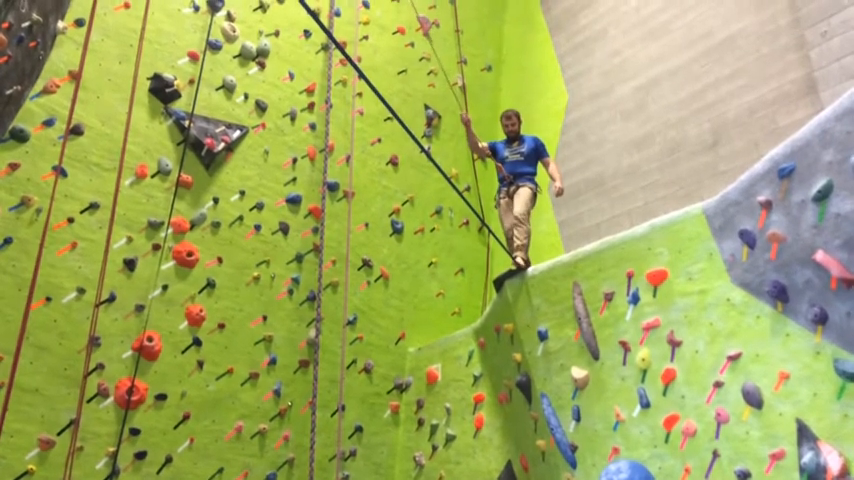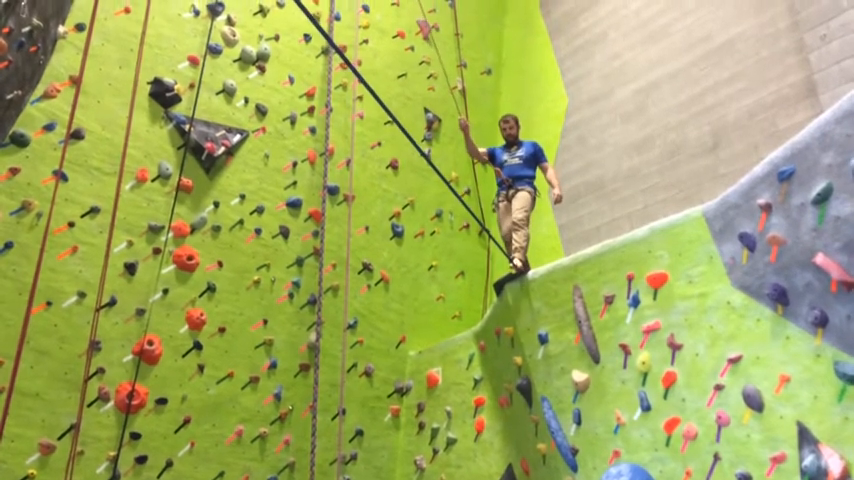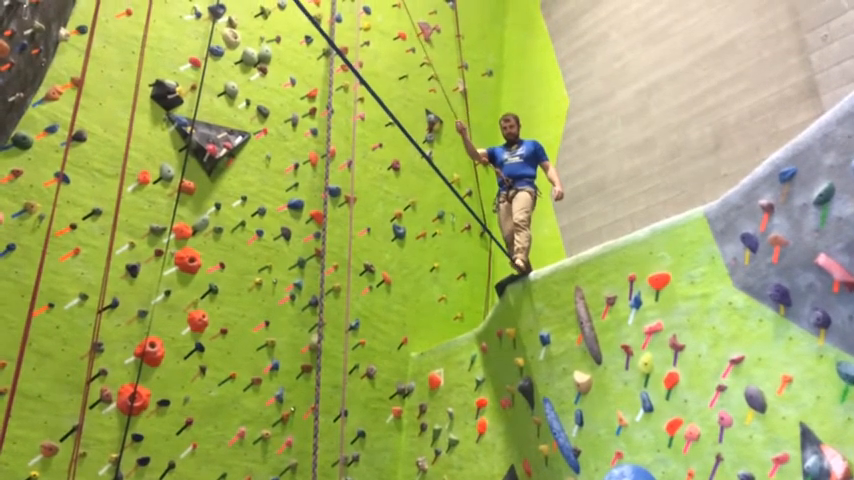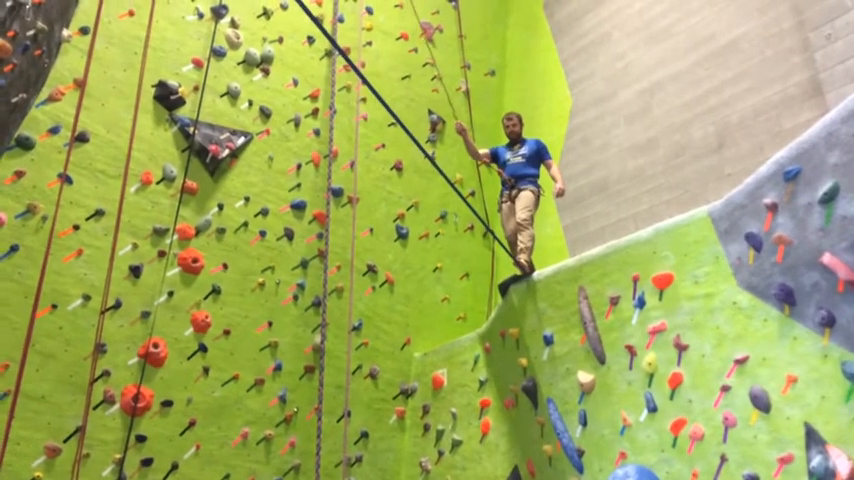
dt=0.4s
person 1, frame 1
left shoulder: (533, 141)
right shoulder: (497, 146)
left elbow: (549, 164)
right elbow: (477, 148)
left wrist: (557, 180)
right wrist: (468, 128)
left hip: (525, 185)
right hip: (504, 190)
left knee: (520, 214)
right knee: (509, 230)
left ankle: (520, 256)
right ankle: (524, 267)
person 1, frame 2
left shoulder: (532, 147)
right shoulder: (496, 152)
left elbow: (547, 169)
right elbow: (475, 153)
left wrist: (556, 187)
right wrist: (467, 134)
left hip: (524, 189)
right hip: (503, 194)
left knee: (519, 220)
right knee: (507, 234)
left ankle: (518, 259)
right ankle: (524, 271)
person 1, frame 3
left shoulder: (533, 145)
right shoulder: (497, 151)
left elbow: (548, 168)
right elbow: (475, 154)
left wrist: (557, 185)
right wrist: (464, 135)
left hip: (524, 189)
right hip: (504, 194)
left knee: (520, 221)
right knee: (509, 235)
left ankle: (520, 259)
right ankle: (526, 272)
person 1, frame 4
left shoulder: (535, 144)
right shoulder: (499, 151)
left elbow: (551, 165)
right elbow: (477, 154)
left wrist: (559, 182)
right wrist: (465, 136)
left hip: (527, 188)
right hip: (507, 193)
left knee: (523, 220)
right knee: (511, 235)
left ankle: (524, 259)
right ankle: (528, 271)
